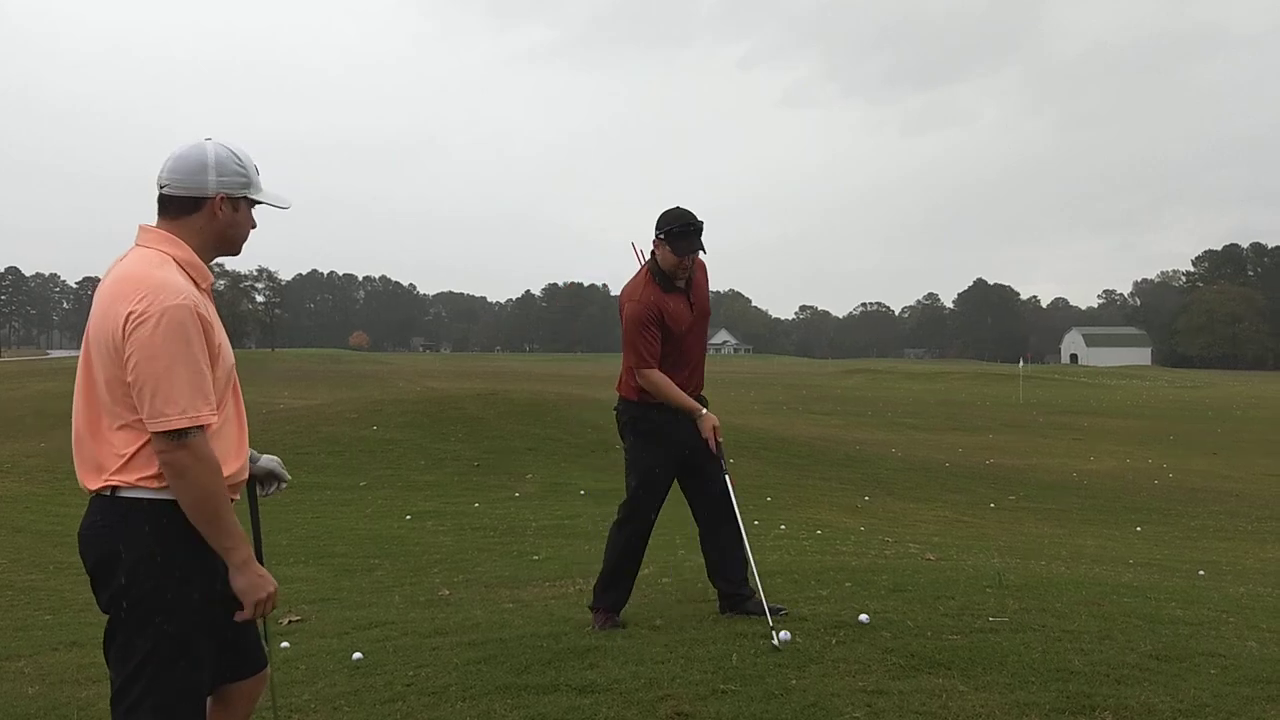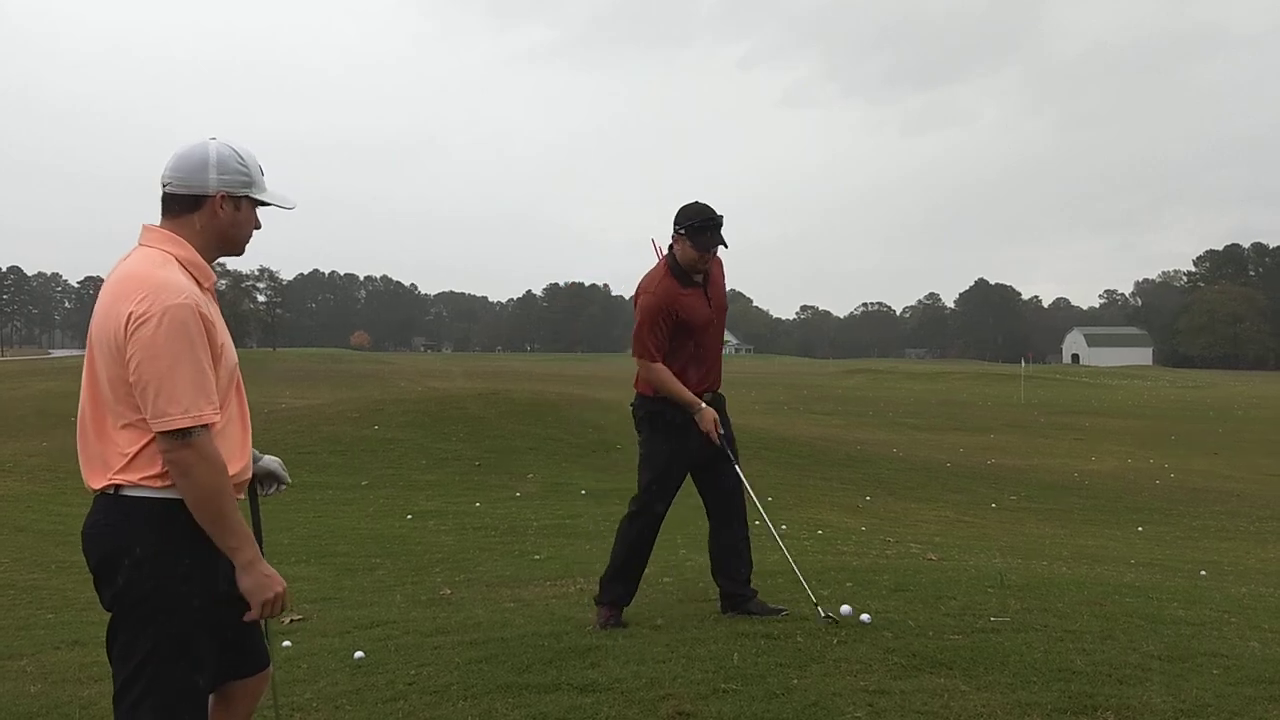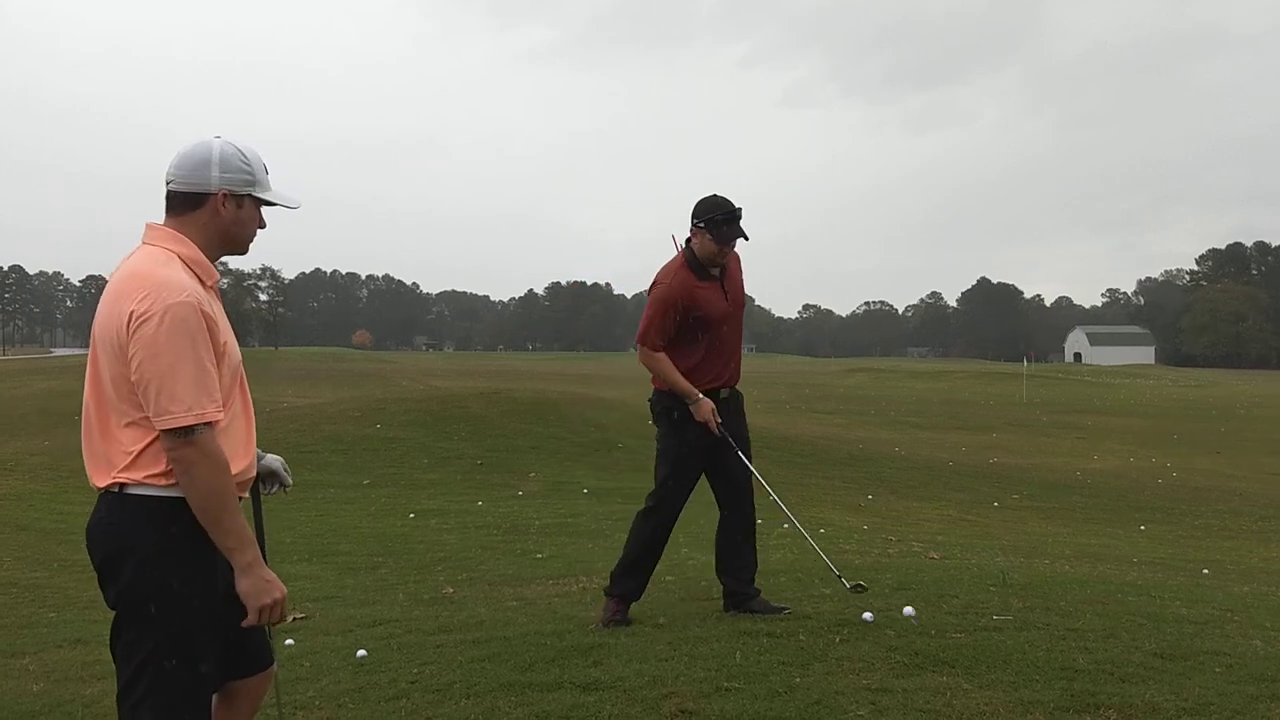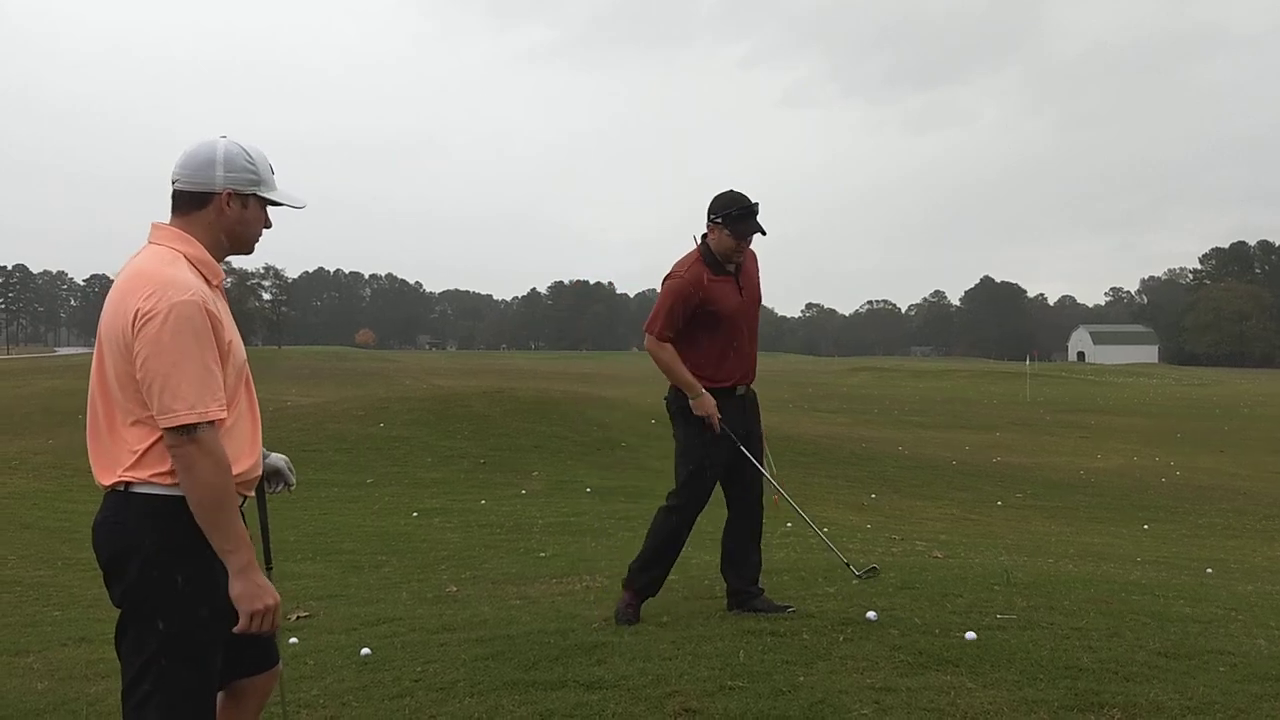
dt=0.1s
person 1, frame 1
left shoulder: (156, 275)
right shoulder: (167, 296)
right elbow: (179, 448)
left wrist: (241, 458)
right wrist: (241, 562)
left hip: (169, 524)
right hip: (155, 533)
person 1, frame 2
left shoulder: (166, 278)
right shoulder: (168, 295)
right elbow: (184, 446)
left wrist: (244, 458)
right wrist: (249, 561)
left hip: (177, 523)
right hip: (159, 532)
person 1, frame 3
left shoulder: (169, 276)
right shoulder: (170, 293)
right elbow: (187, 444)
left wrist: (246, 456)
right wrist: (248, 563)
left hip: (180, 521)
right hip: (163, 530)
person 1, frame 4
left shoulder: (177, 276)
right shoulder: (176, 292)
right elbow: (189, 442)
left wrist: (251, 454)
right wrist: (243, 569)
left hip: (189, 521)
right hip: (170, 527)
left knee: (253, 672)
person 2, frame 1
left shoulder: (697, 271)
right shoulder: (641, 300)
right elbow: (645, 373)
right wrist: (699, 413)
left hip: (690, 408)
right hip: (648, 415)
left knee: (718, 503)
right knee: (639, 512)
left ankle: (735, 593)
right ankle: (606, 605)
person 2, frame 2
left shoulder: (713, 268)
right shoulder: (658, 291)
right elbow: (647, 362)
right wrist: (696, 408)
left hip: (708, 405)
right hip: (667, 411)
left knee: (729, 502)
right knee: (649, 507)
left ankle: (737, 594)
right ankle: (611, 601)
person 2, frame 3
left shoulder: (732, 262)
right shoulder: (673, 284)
right elbow: (649, 351)
right wrist: (695, 400)
left hip: (726, 400)
right hip: (682, 407)
left knee: (739, 499)
right knee: (665, 503)
left ankle: (740, 592)
right ankle: (620, 596)
person 2, frame 4
left shoulder: (748, 262)
right shoulder: (687, 278)
right elbow: (655, 341)
right wrist: (696, 394)
left hip: (742, 397)
right hip: (702, 404)
left knee: (749, 498)
right knee: (688, 498)
left ankle: (743, 590)
right ankle: (635, 589)
